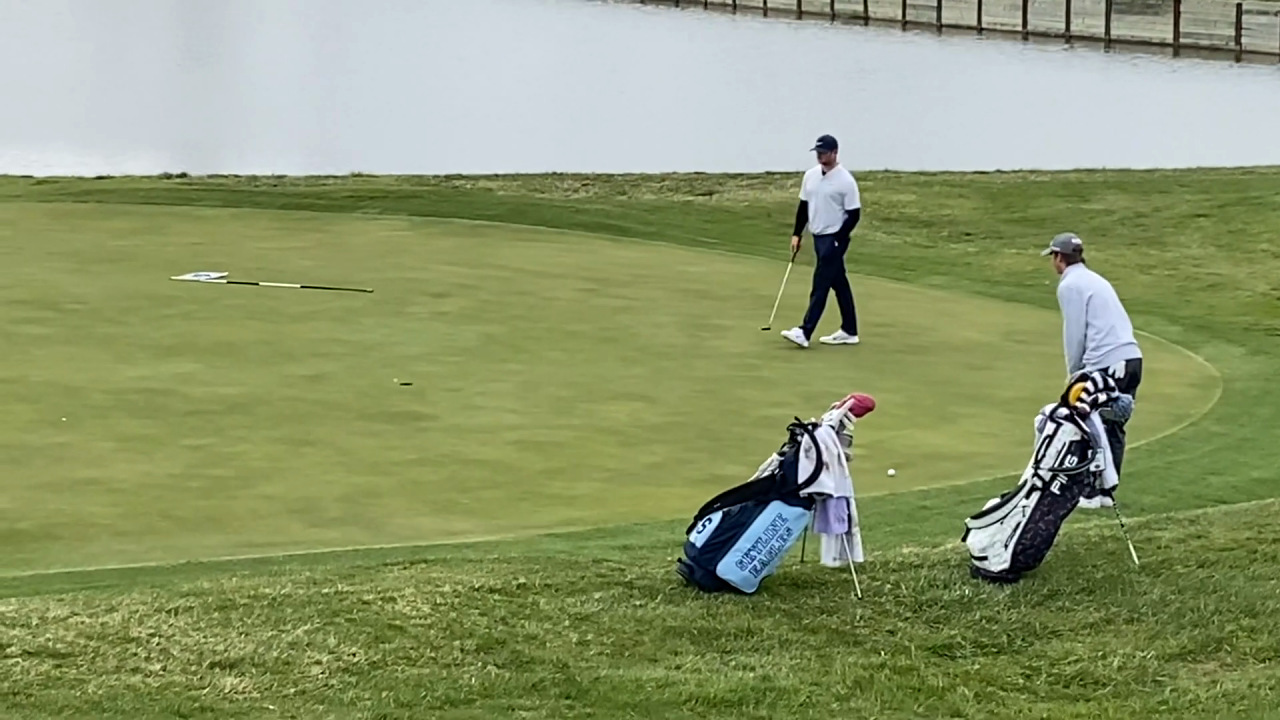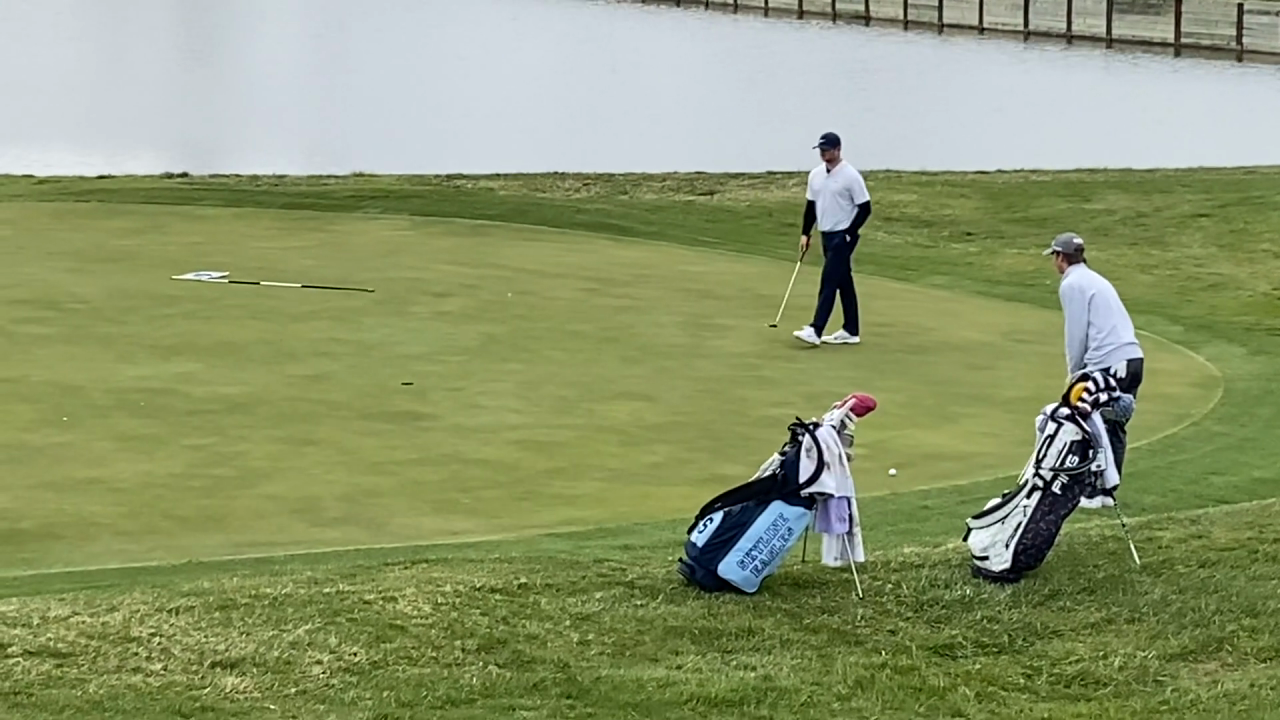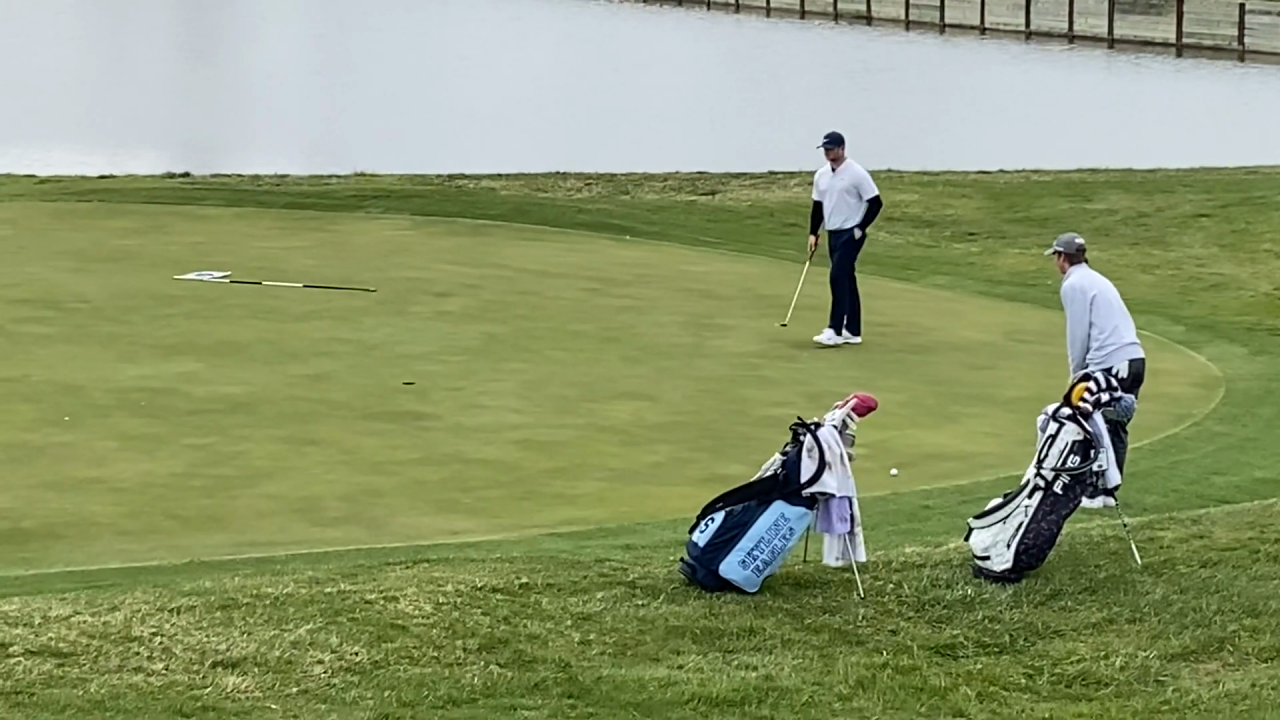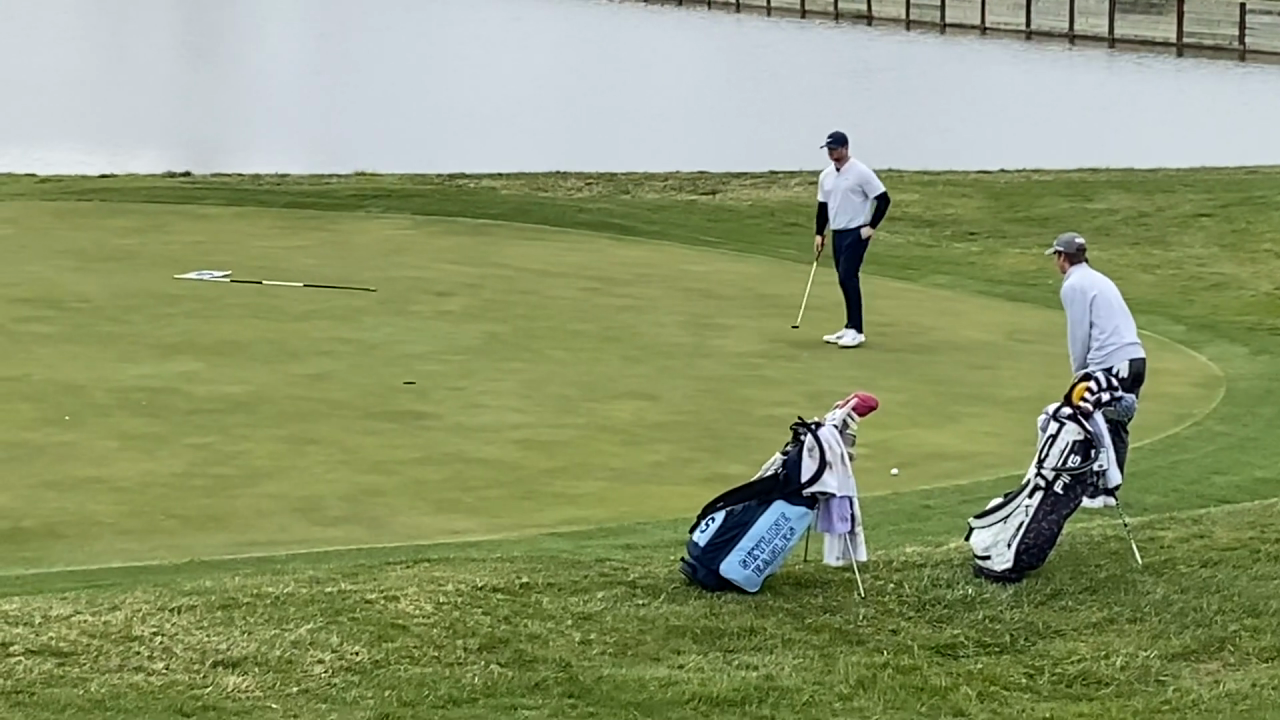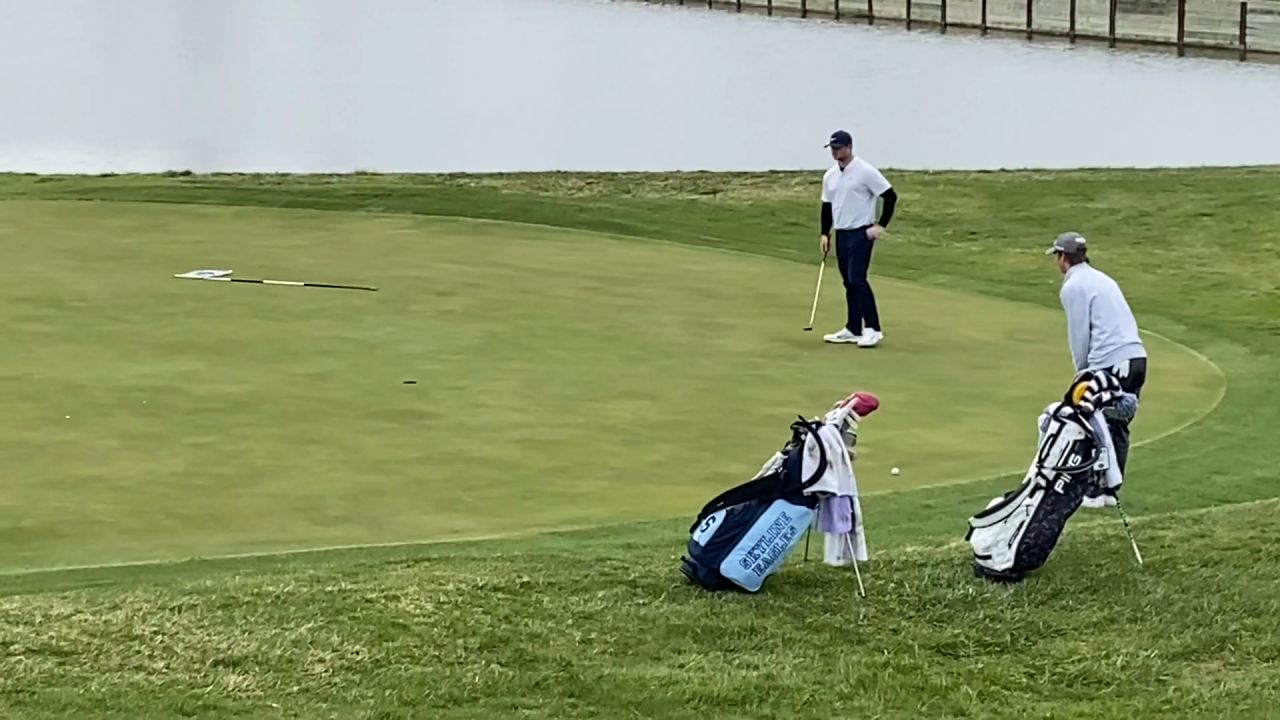
dt=0.1s
person 1, frame 1
left shoulder: (1069, 285)
right shoulder: (1095, 280)
left elbow: (1074, 335)
left wrist: (1073, 373)
right wrist: (1081, 371)
left hip: (1105, 364)
right hip: (1131, 359)
right knee: (1114, 428)
left ankle: (1089, 493)
person 1, frame 2
left shoulder: (1071, 284)
right shoulder: (1096, 280)
left elbow: (1077, 334)
left wrist: (1073, 373)
right wrist: (1081, 370)
left hip: (1107, 363)
right hip: (1133, 359)
right knee: (1115, 428)
person 1, frame 3
left shoulder: (1073, 285)
right shoulder: (1098, 280)
left elbow: (1078, 335)
left wrist: (1076, 373)
right wrist: (1084, 371)
left hip: (1109, 364)
right hip: (1135, 359)
right knee: (1117, 428)
left ankle: (1092, 493)
person 1, frame 4
left shoulder: (1072, 286)
right shoulder: (1099, 279)
left elbow: (1079, 334)
left wrist: (1079, 372)
right wrist: (1086, 369)
left hip: (1109, 363)
right hip: (1136, 358)
right knee: (1118, 428)
left ankle: (1093, 493)
person 1, frame 5
left shoulder: (1072, 286)
right shoulder: (1101, 278)
left elbow: (1079, 335)
left wrist: (1081, 371)
right wrist: (1089, 368)
left hip: (1109, 363)
right hip: (1136, 358)
right knee: (1118, 427)
left ankle: (1094, 492)
right ankle: (1109, 490)
person 2, frame 1
left shoulder: (846, 181)
right shoulder: (810, 176)
left elbow: (854, 215)
right elbow: (803, 206)
left wrist: (837, 240)
right wrist: (796, 234)
left hip: (834, 240)
right hip: (819, 238)
left knee: (820, 284)
right knee: (839, 283)
left ankle: (805, 332)
right ankle: (849, 331)
person 2, frame 2
left shoulder: (850, 176)
right shoulder: (815, 174)
left elbow: (865, 208)
right elbow: (810, 206)
left wrist: (850, 233)
right wrist: (805, 234)
left hip: (842, 237)
right hip: (827, 236)
left knee: (828, 281)
right knee: (843, 281)
left ankle: (816, 329)
right ankle: (850, 331)
person 2, frame 3
left shoulder: (857, 173)
right shoulder: (821, 174)
left elbow: (875, 203)
right elbow: (817, 206)
left wrist: (860, 229)
right wrist: (813, 234)
left hip: (850, 234)
right hip: (833, 235)
left knee: (839, 279)
right knee: (847, 281)
left ankle: (835, 330)
right ankle: (852, 331)
person 2, frame 4
left shoulder: (861, 172)
right shoulder: (825, 175)
left elbow: (884, 199)
right elbow: (822, 206)
left wrist: (871, 226)
right wrist: (819, 234)
left hip: (856, 234)
right hip: (837, 235)
left knee: (848, 279)
right knee: (846, 282)
left ankle: (855, 329)
right ankle: (852, 329)
person 2, frame 5
left shoulder: (866, 171)
right shoulder: (830, 175)
left elbow: (890, 196)
right elbow: (827, 207)
left wrist: (881, 225)
right wrist: (824, 234)
left hip: (861, 234)
right hip: (841, 235)
left knee: (857, 280)
right knee: (849, 282)
left ankle: (872, 328)
right ankle: (853, 330)
